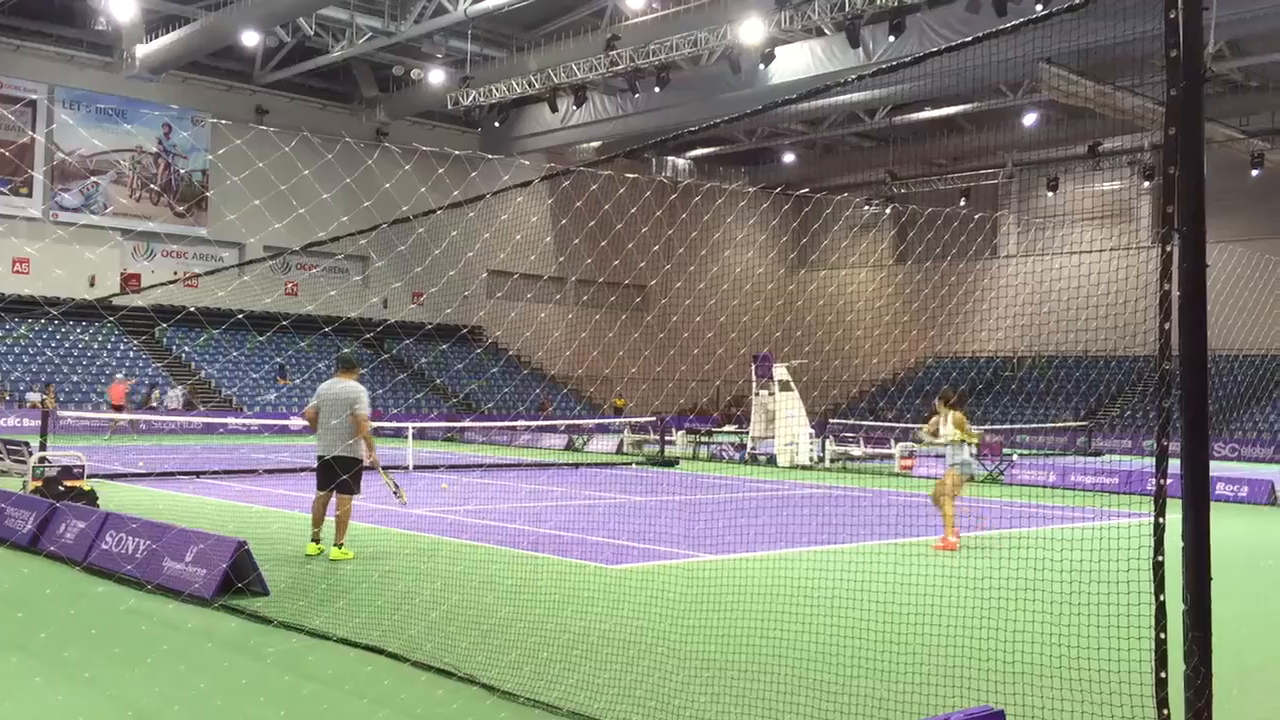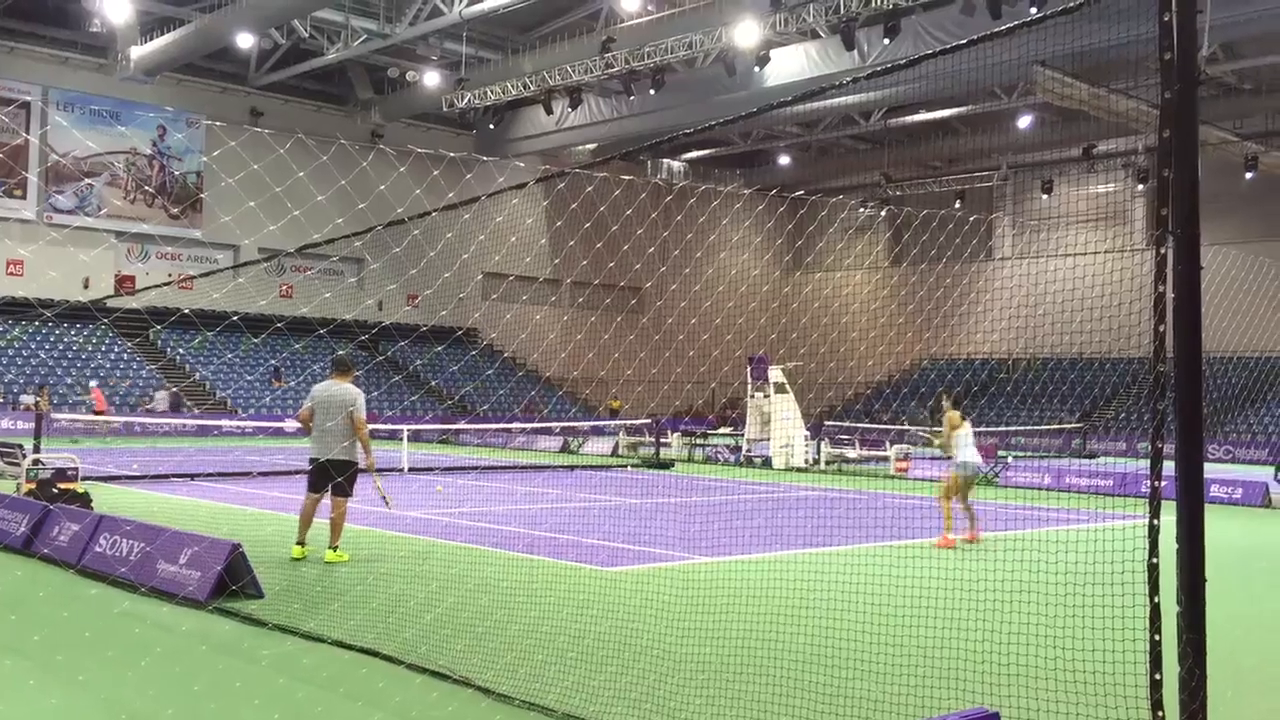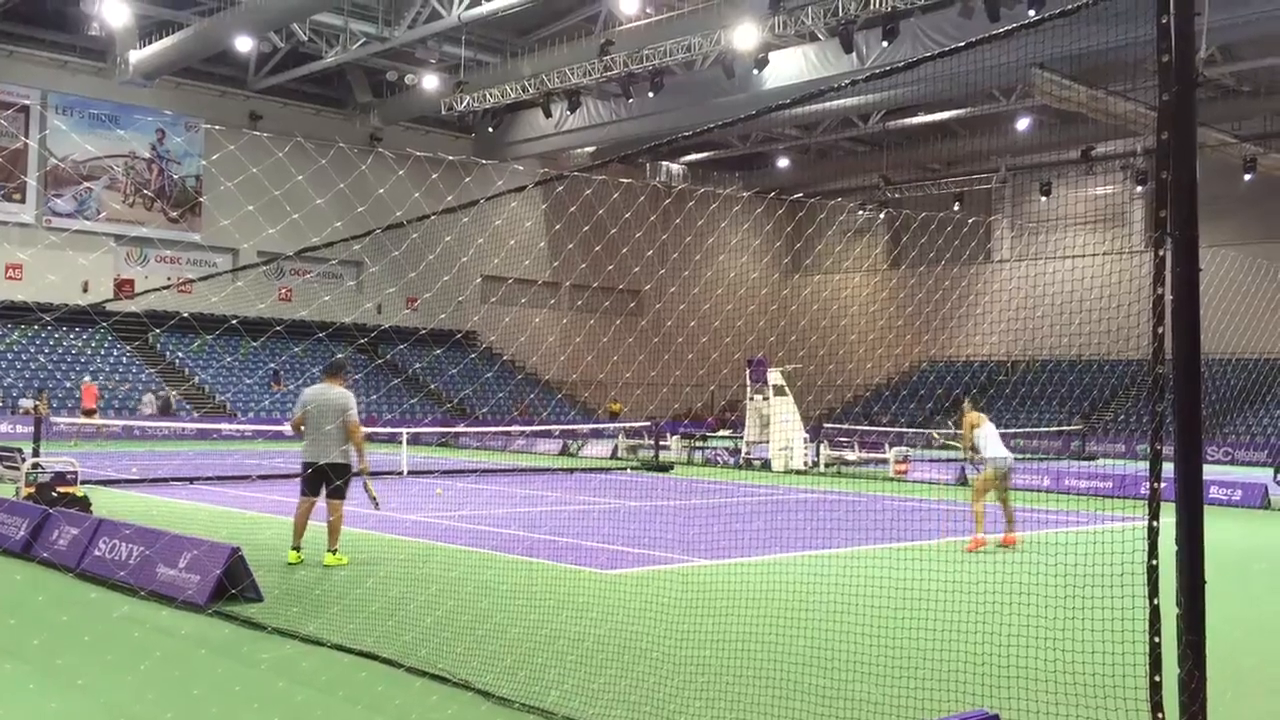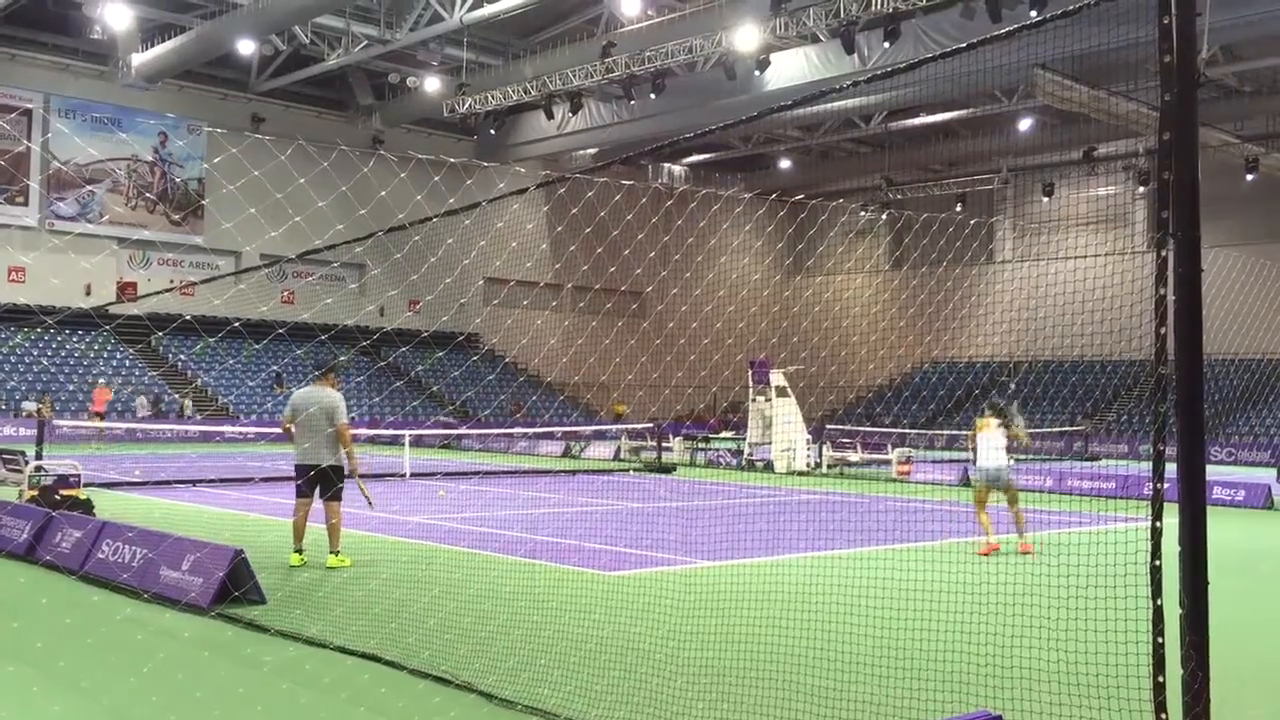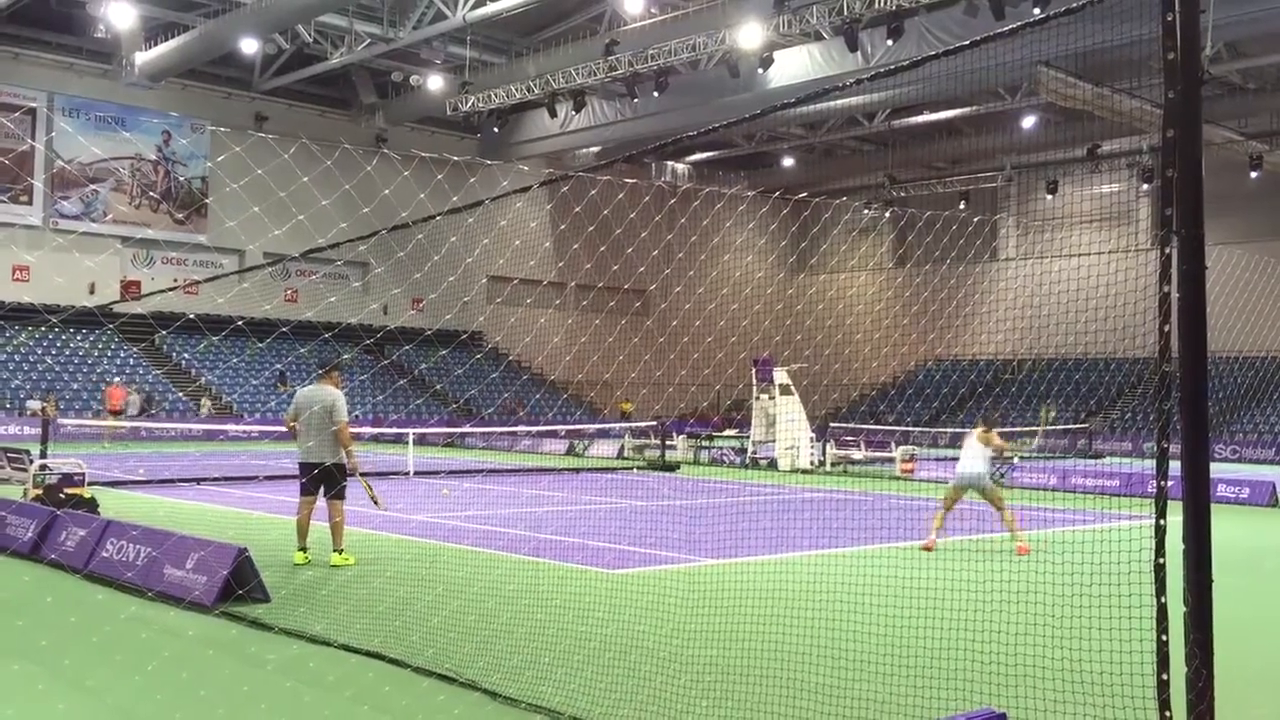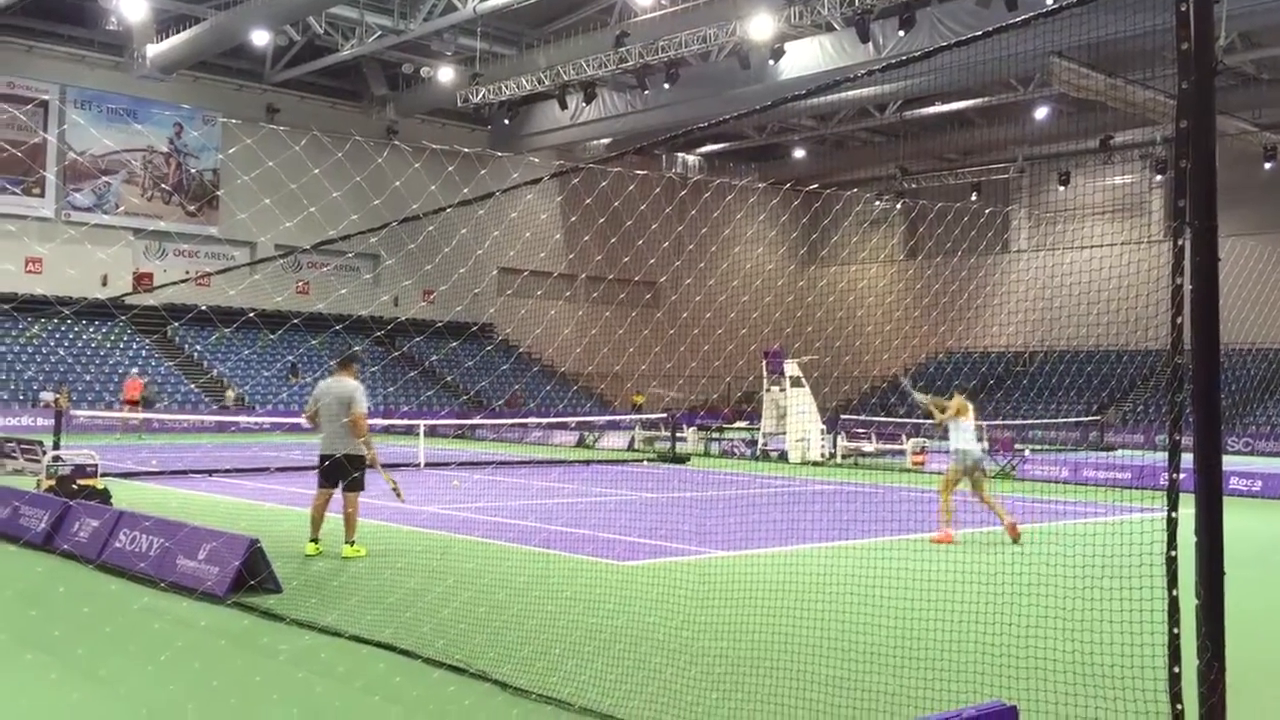
dt=0.4s
person 1, frame 1
left shoulder: (323, 387)
right shoulder: (358, 390)
left elbow: (309, 415)
right elbow: (362, 422)
right wrist: (371, 451)
left hip: (324, 451)
right hip: (349, 452)
left knee: (322, 495)
right knee: (344, 499)
left ankle: (314, 542)
right ankle: (338, 547)
person 1, frame 2
left shoulder: (317, 389)
right shoulder: (355, 393)
left elbow: (303, 417)
right elbow: (360, 426)
right wrist: (368, 455)
left hip: (318, 453)
right hip: (345, 455)
left knee: (312, 498)
right knee: (339, 502)
left ankle: (299, 545)
right ankle: (333, 550)
person 1, frame 3
left shoulder: (307, 393)
right shoulder: (346, 396)
left elbow: (295, 422)
right elbow: (354, 429)
right wrist: (361, 458)
left hip: (311, 457)
right hip: (338, 459)
left knee: (305, 502)
right knee: (335, 505)
left ankle: (295, 550)
right ankle: (332, 553)
person 1, frame 4
left shoulder: (297, 395)
right shoulder: (335, 397)
left elbow: (285, 425)
right elbow: (343, 431)
right wrist: (351, 459)
left hip: (304, 460)
right hip: (331, 461)
left knee: (302, 505)
right knee: (332, 506)
right ankle: (334, 554)
person 1, frame 5
left shoulder: (301, 394)
right shoulder: (336, 395)
left elbow: (288, 423)
right elbow: (342, 429)
right wrist: (351, 457)
left hip: (307, 458)
right hip: (333, 459)
left knee: (306, 503)
right knee: (336, 505)
right ankle: (337, 553)
person 1, frame 6
left shoulder: (322, 386)
right shoulder: (355, 387)
left elbow: (309, 414)
right elbow: (359, 420)
right wrist: (370, 449)
left hip: (327, 449)
right hip: (352, 450)
left knee: (322, 494)
right knee: (350, 496)
right ankle: (349, 544)
person 2, frame 1
left shoulder: (957, 416)
right shoulder: (939, 418)
left elbow: (971, 438)
right elbow: (927, 433)
left wrist: (957, 438)
left hip: (962, 463)
right hip: (953, 464)
left knee: (946, 498)
right knee: (936, 497)
left ankle: (951, 540)
right ankle: (950, 531)
person 2, frame 2
left shoulder: (949, 417)
right shoulder: (963, 418)
left elbow: (946, 442)
left wrist: (939, 443)
right wrist: (949, 449)
left hip: (963, 463)
right hip: (975, 463)
left knee: (945, 497)
right knee: (963, 499)
left ankle: (948, 537)
right ankle: (973, 533)
person 2, frame 3
left shoulder: (969, 417)
right shoulder: (984, 419)
left elbow: (966, 442)
left wrist: (967, 452)
right wrist: (975, 455)
left hip: (995, 460)
right hip: (1006, 459)
left knee: (978, 497)
right knee: (1004, 499)
left ankle: (979, 536)
right ankle: (1009, 535)
person 2, frame 4
left shoulder: (979, 422)
right shoulder: (1006, 426)
left elbow: (972, 442)
right elbow: (1023, 439)
right wrist: (1019, 427)
left hip: (983, 469)
right hip: (1002, 469)
left knee: (980, 509)
right knee: (1014, 507)
left ankle: (991, 541)
right ankle: (1023, 543)
person 2, frame 5
left shoulder: (969, 434)
right shoulder: (990, 435)
right elbow: (1000, 445)
left hip: (960, 474)
right hip: (979, 475)
left knee: (944, 509)
right knee: (1003, 509)
left ankle: (931, 539)
right ankle: (1019, 543)
person 2, frame 6
left shoulder: (958, 401)
right shoulder: (968, 406)
left elbow: (942, 421)
right elbow: (947, 404)
left wrist: (932, 408)
right wrist: (932, 401)
left hip: (962, 453)
right hip: (976, 454)
left knee: (945, 492)
right knee: (982, 495)
left ankle: (947, 532)
right ankle: (1007, 521)
